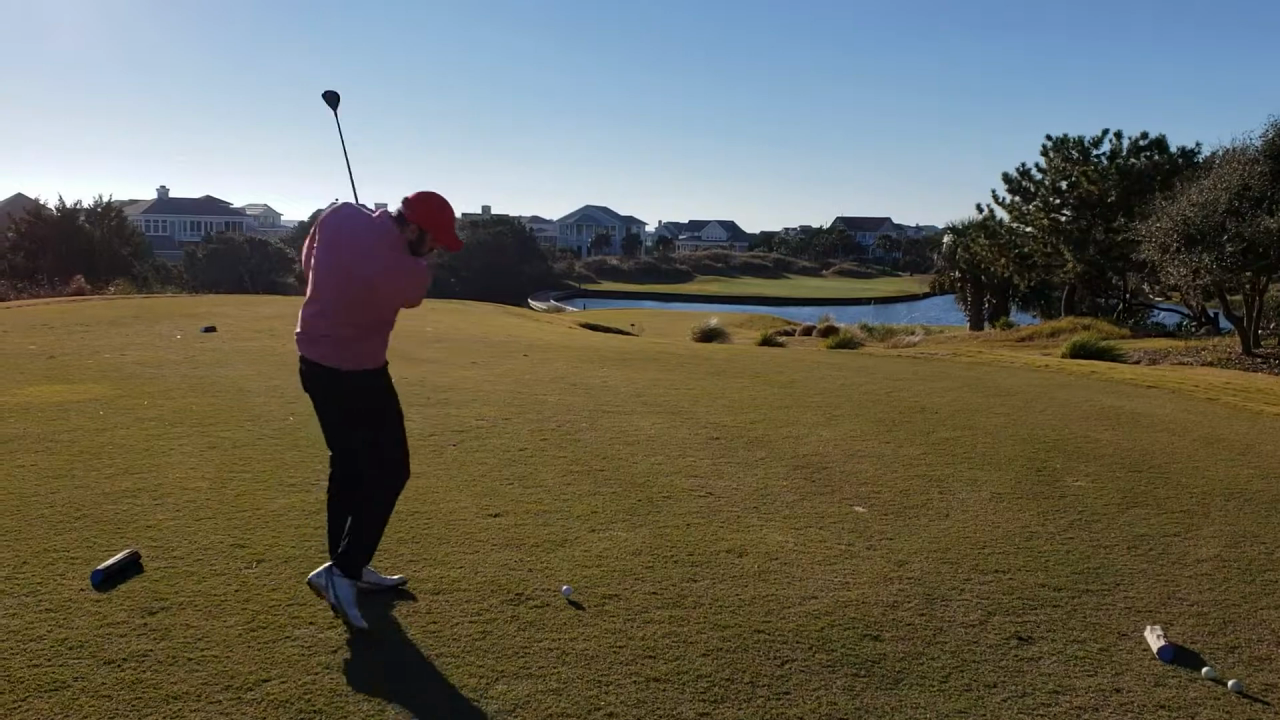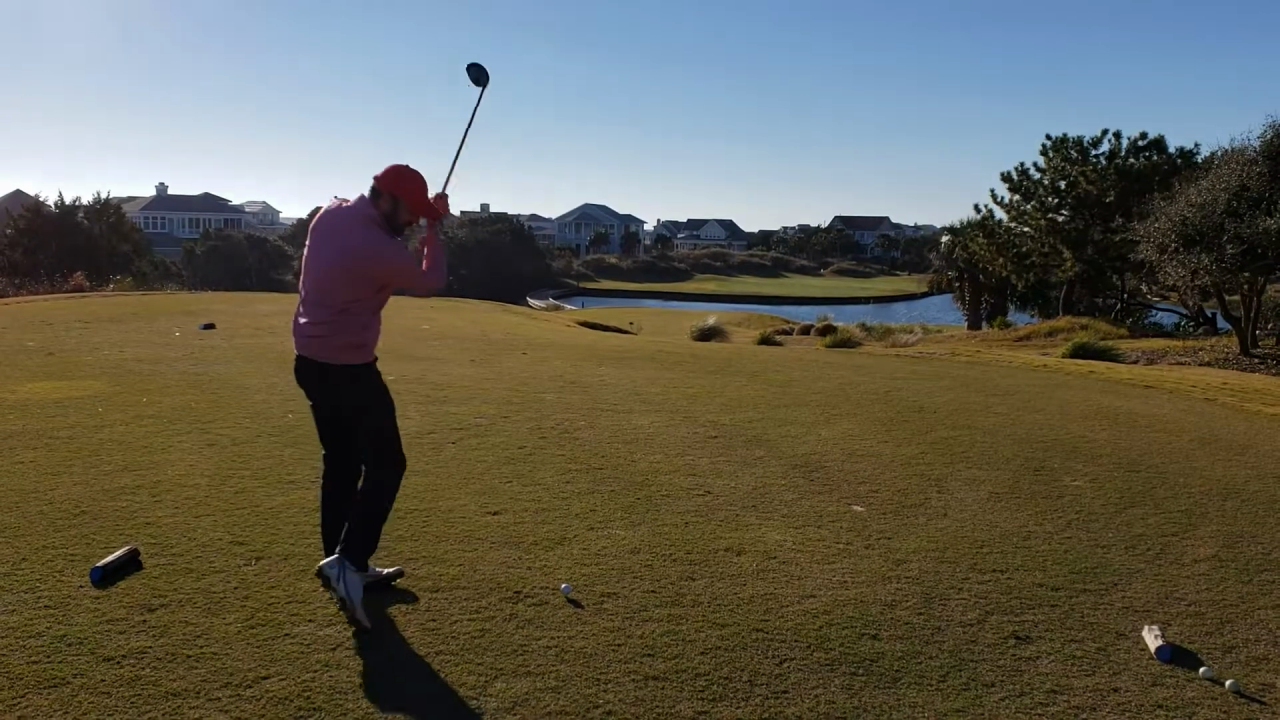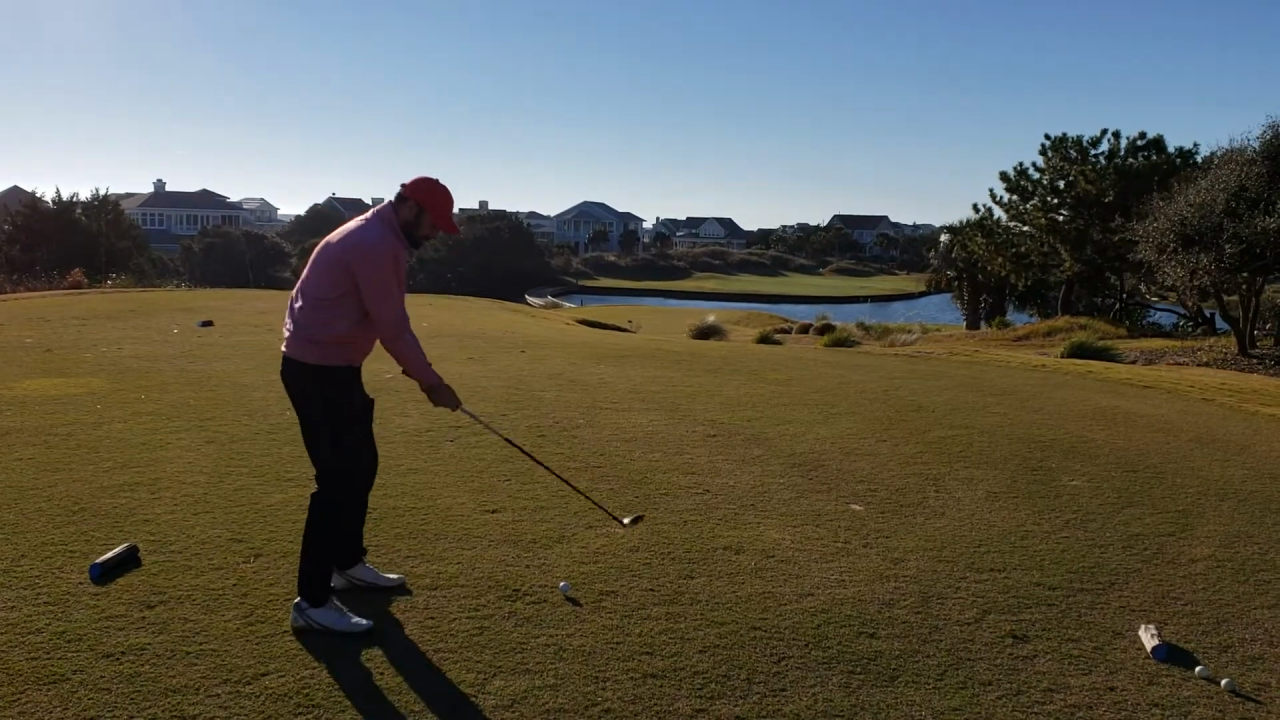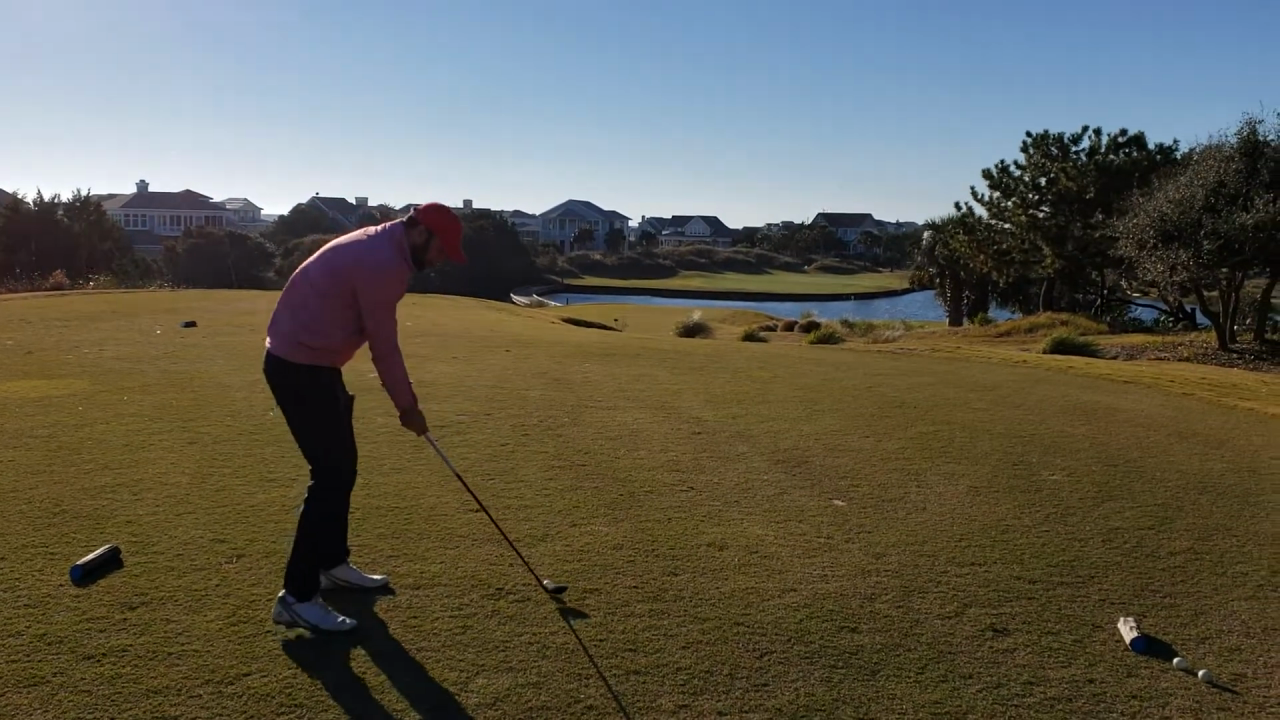
dt=0.7s
person 1, frame 1
left shoulder: (339, 218)
right shoulder: (412, 273)
left elbow: (310, 264)
left hip: (315, 364)
right hip: (359, 375)
left knee: (348, 463)
right knee: (390, 470)
left ankle: (349, 567)
right ankle: (342, 570)
person 1, frame 2
left shoulder: (332, 214)
right shoulder: (379, 251)
right elbow: (429, 283)
left wrist: (428, 223)
right wrist: (436, 230)
left hip: (312, 360)
right hip: (347, 369)
left knee: (341, 461)
right knee: (386, 464)
left ankle: (344, 561)
right ankle: (348, 561)
person 1, frame 3
left shoulder: (380, 240)
right shoulder: (373, 244)
left elbow: (394, 320)
right elbow: (391, 330)
left wrist: (427, 374)
right wrist: (428, 381)
left hip: (333, 366)
right hip: (317, 369)
left knee: (360, 467)
right knee: (338, 480)
left ankle: (347, 563)
right ankle: (311, 601)
person 1, frame 4
left shoulder: (379, 248)
right shoulder: (381, 264)
left elbow: (381, 341)
right elbow: (383, 346)
left wrist: (404, 396)
right wrist: (407, 405)
left hip: (309, 362)
right hip: (299, 366)
left knee: (341, 465)
right knee: (332, 472)
left ankle: (331, 563)
right ankle: (297, 595)
